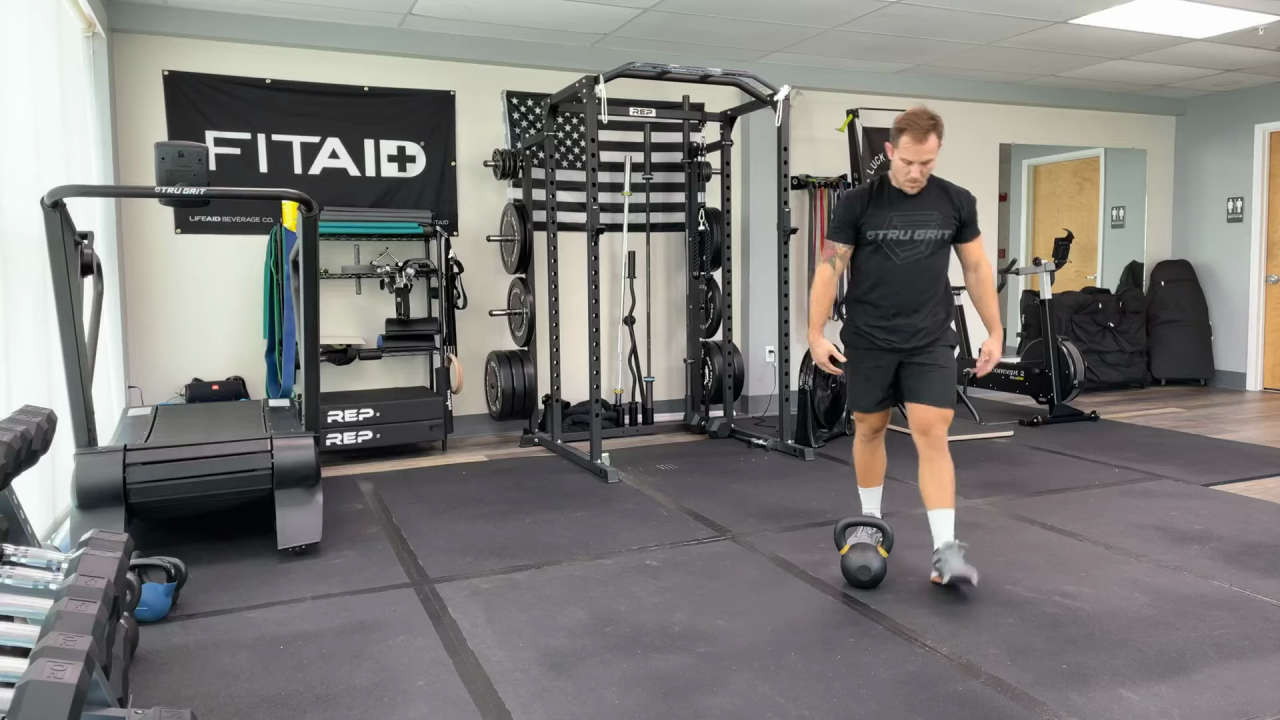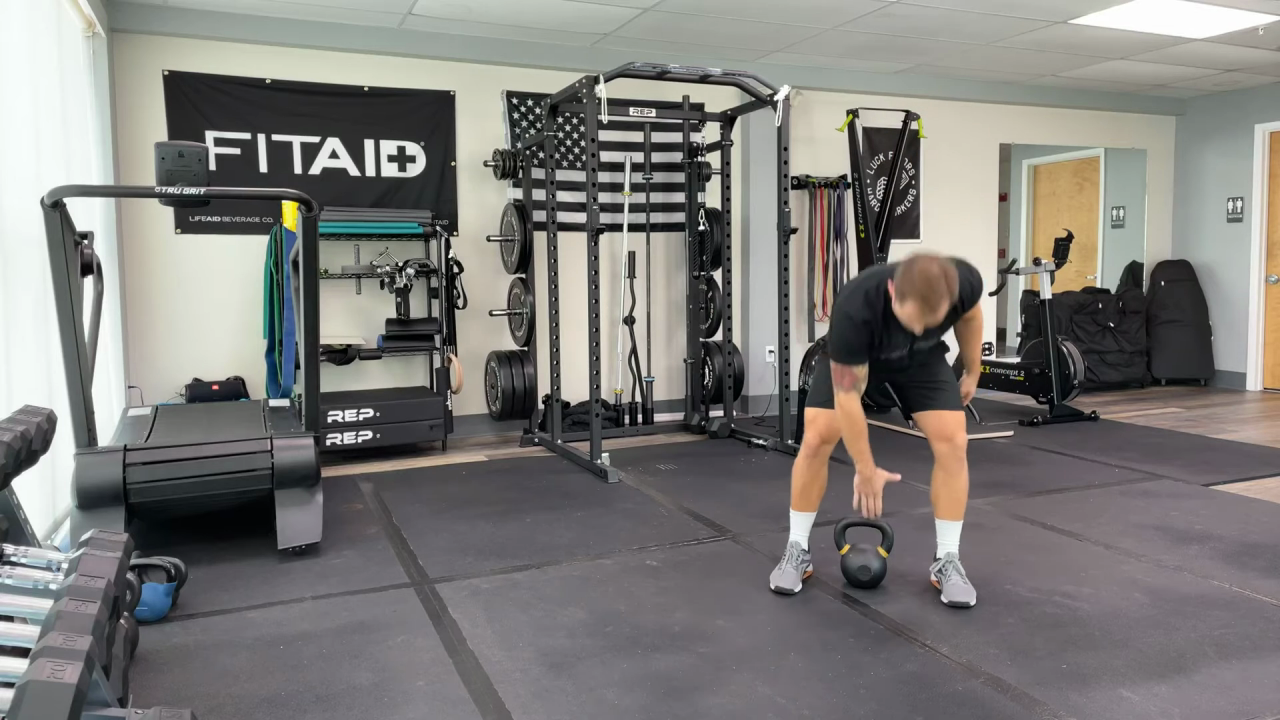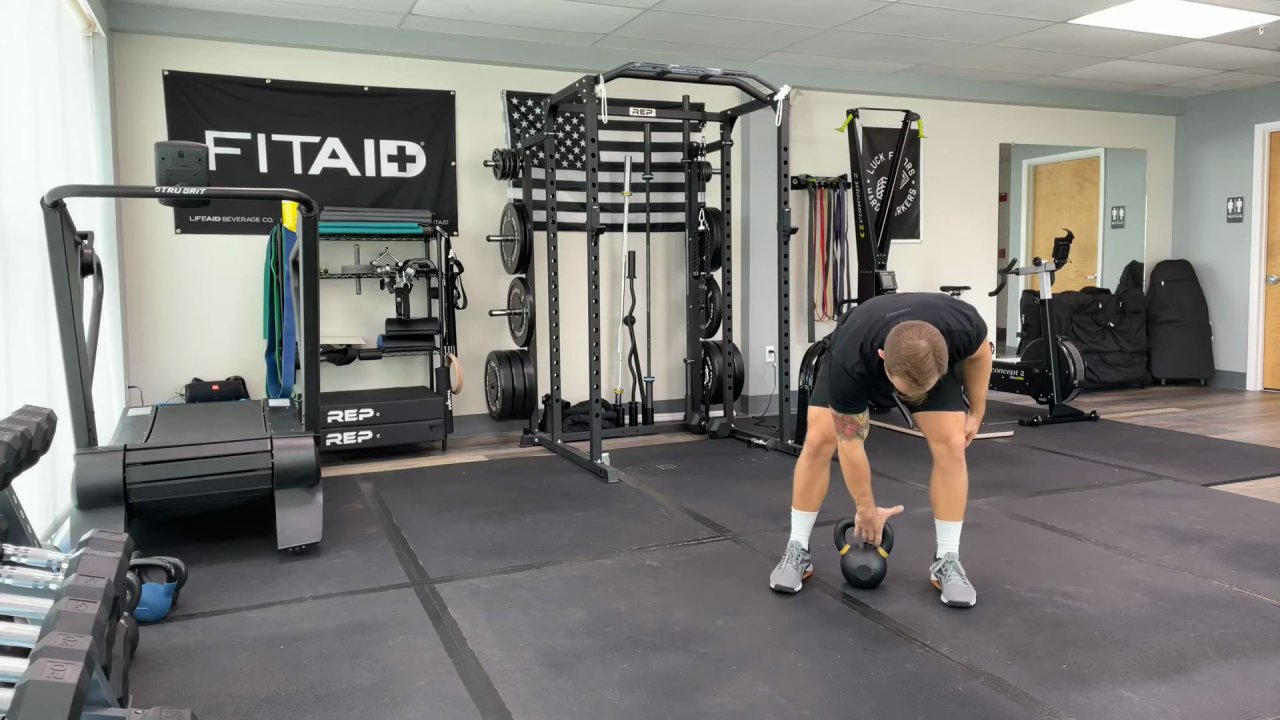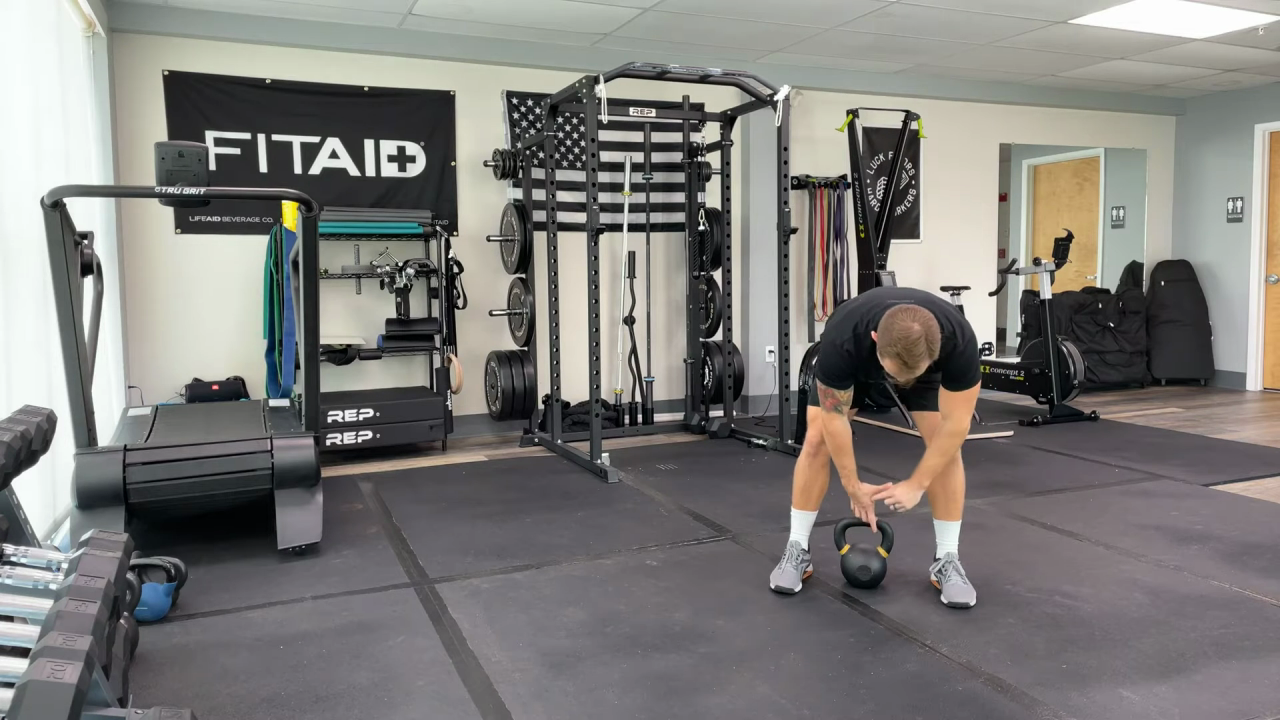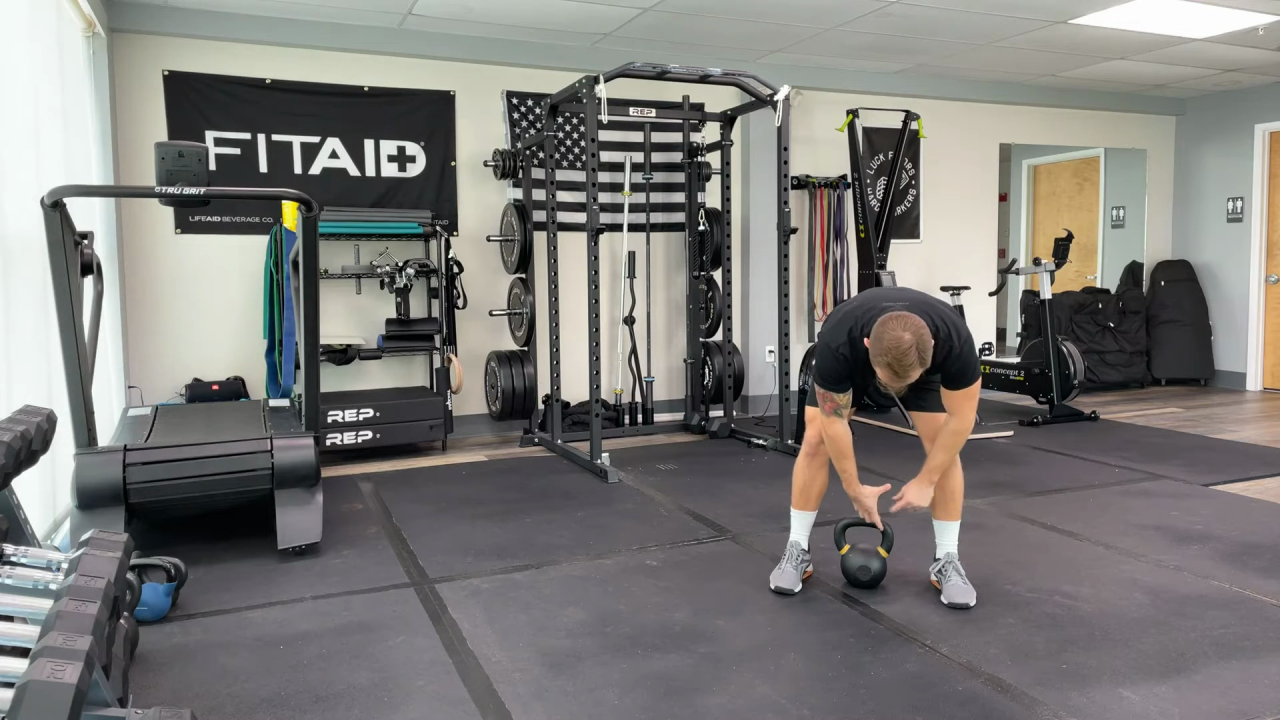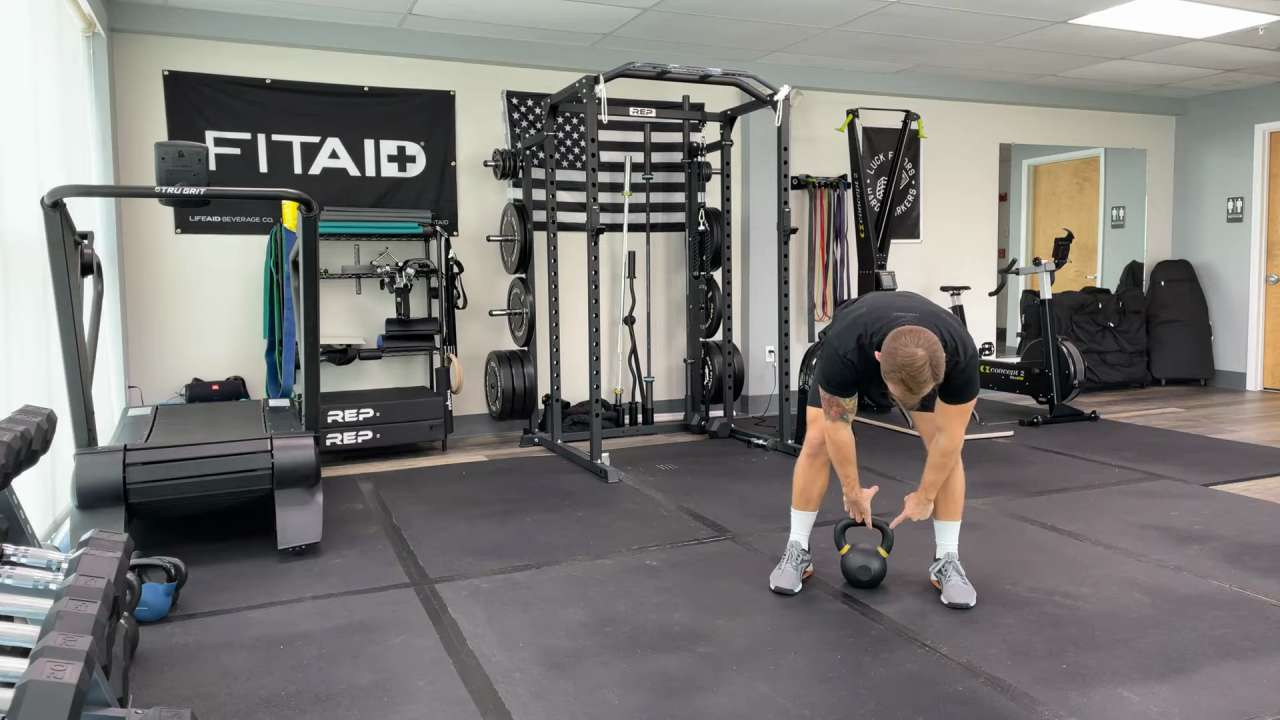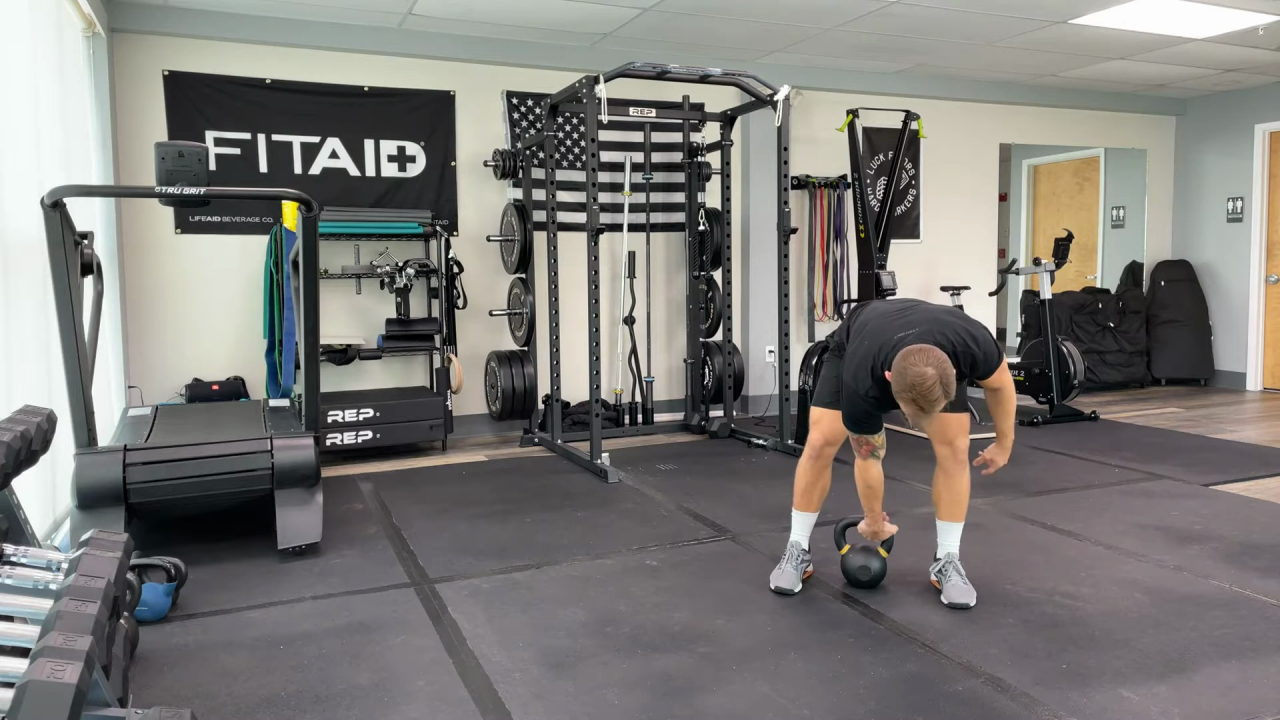
dt=0.7s
person 1, frame 1
left shoulder: (956, 202)
right shoulder: (858, 203)
left elbow: (976, 268)
right elbow: (829, 269)
left wrist: (994, 331)
right wrist: (816, 334)
left hip: (930, 342)
right hip: (868, 341)
left knee: (930, 436)
right knee: (869, 430)
left ankle: (945, 547)
right ankle: (871, 521)
person 1, frame 2
left shoulder: (965, 282)
right shoulder: (854, 310)
right elbow: (848, 399)
left wrist: (972, 372)
right wrist: (866, 470)
left hip: (923, 362)
right hip: (853, 357)
left knee: (952, 443)
right knee: (816, 440)
left ankle: (947, 561)
right ankle: (797, 551)
person 1, frame 3
left shoulder: (962, 326)
right shoulder: (850, 361)
right elbow: (850, 445)
left wrist: (976, 412)
right wrist: (867, 511)
left hip: (931, 360)
right hip: (854, 350)
left knee: (951, 444)
right knee: (818, 440)
left ankle: (947, 560)
right ankle: (797, 550)
person 1, frame 4
left shoulder: (958, 339)
right shoulder: (841, 340)
left elbow: (956, 422)
right elbow: (834, 417)
left wrist: (916, 485)
right wrist: (852, 485)
left hip: (928, 363)
right hip: (854, 361)
left knee: (945, 445)
right knee: (817, 440)
left ankle: (947, 560)
right ankle: (797, 550)
person 1, frame 5
left shoulder: (954, 340)
right shoulder: (837, 343)
left elbow: (961, 417)
right elbow: (833, 421)
left wrist: (926, 480)
right wrist: (854, 488)
left hip: (922, 362)
right hip: (852, 362)
left knee: (942, 443)
right knee: (815, 440)
left ankle: (947, 560)
right ankle: (797, 550)
person 1, frame 6
left shoulder: (960, 354)
right shoulder: (844, 349)
left elbow: (949, 436)
right elbow: (838, 426)
left wrist: (925, 496)
right wrist: (852, 491)
left hip: (926, 359)
right hip: (853, 348)
left knee: (944, 447)
right knee: (817, 440)
left ankle: (947, 560)
right ankle: (797, 551)
person 1, frame 7
left shoulder: (971, 345)
right shoulder: (862, 382)
left elbow: (999, 384)
right elbow: (868, 459)
left wrist: (1004, 443)
right wrist: (874, 522)
right hip: (853, 345)
left knee: (954, 447)
right knee: (820, 443)
left ankle: (947, 560)
right ankle: (797, 551)
